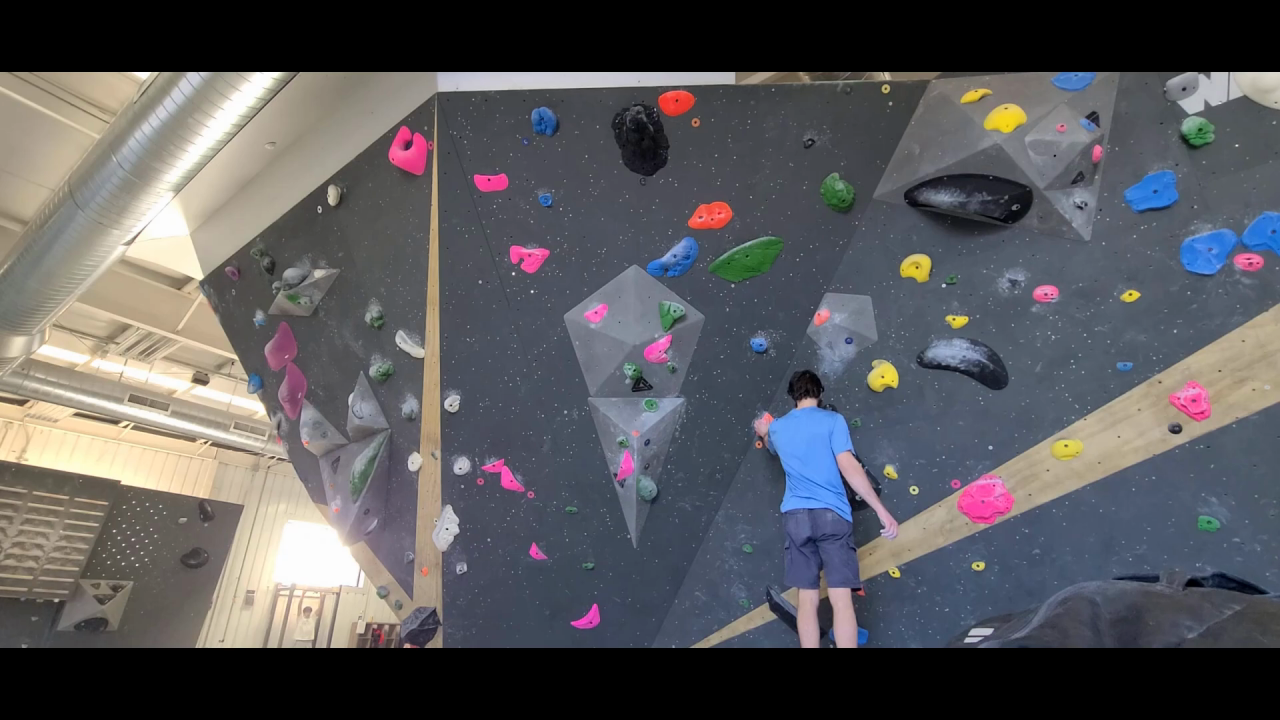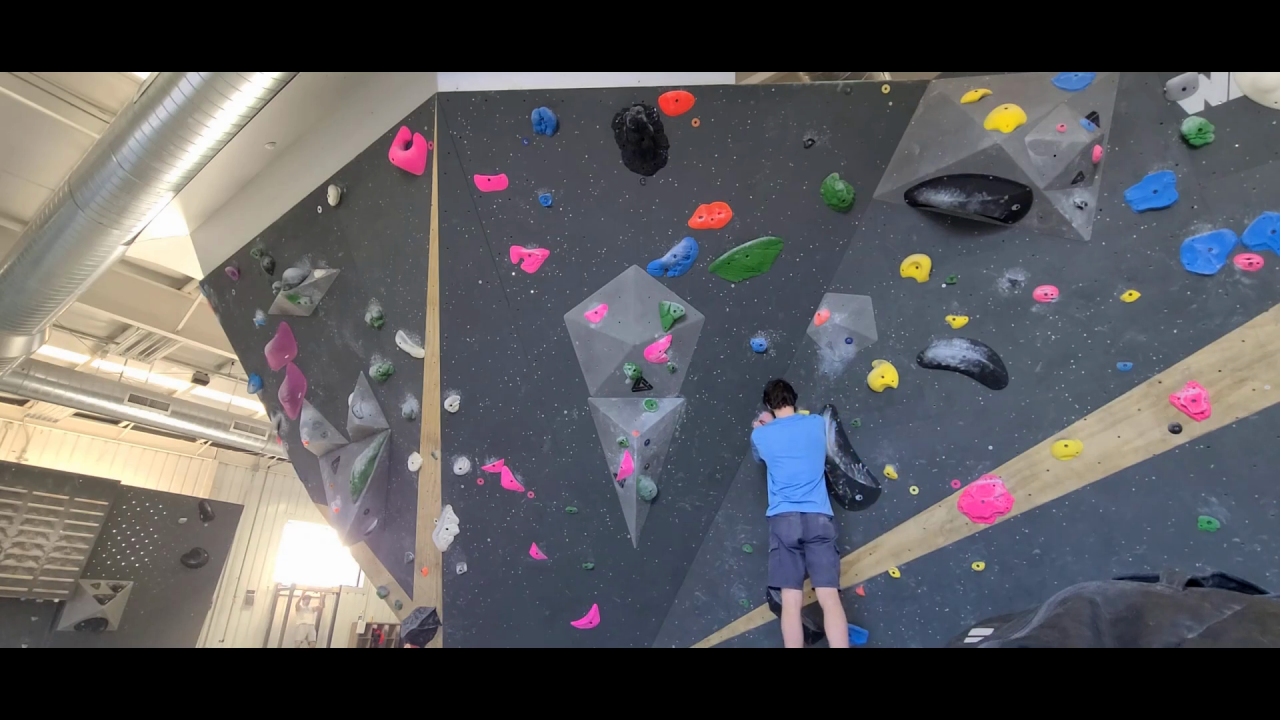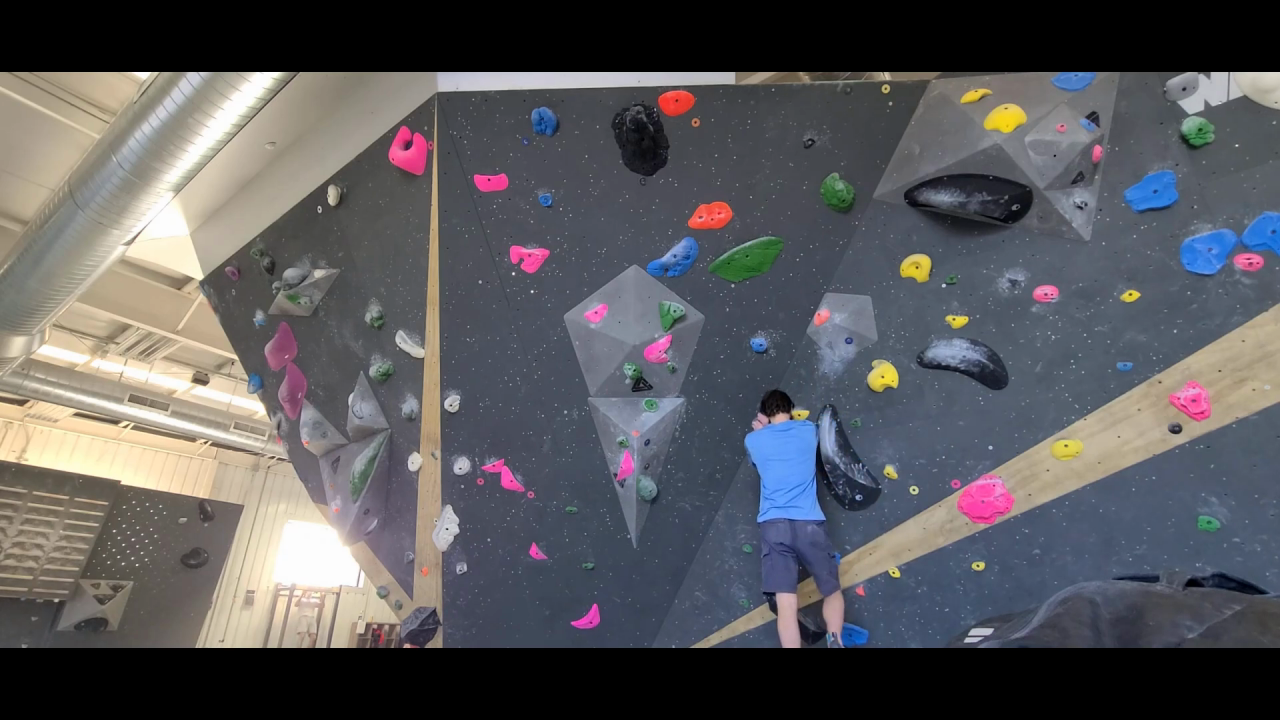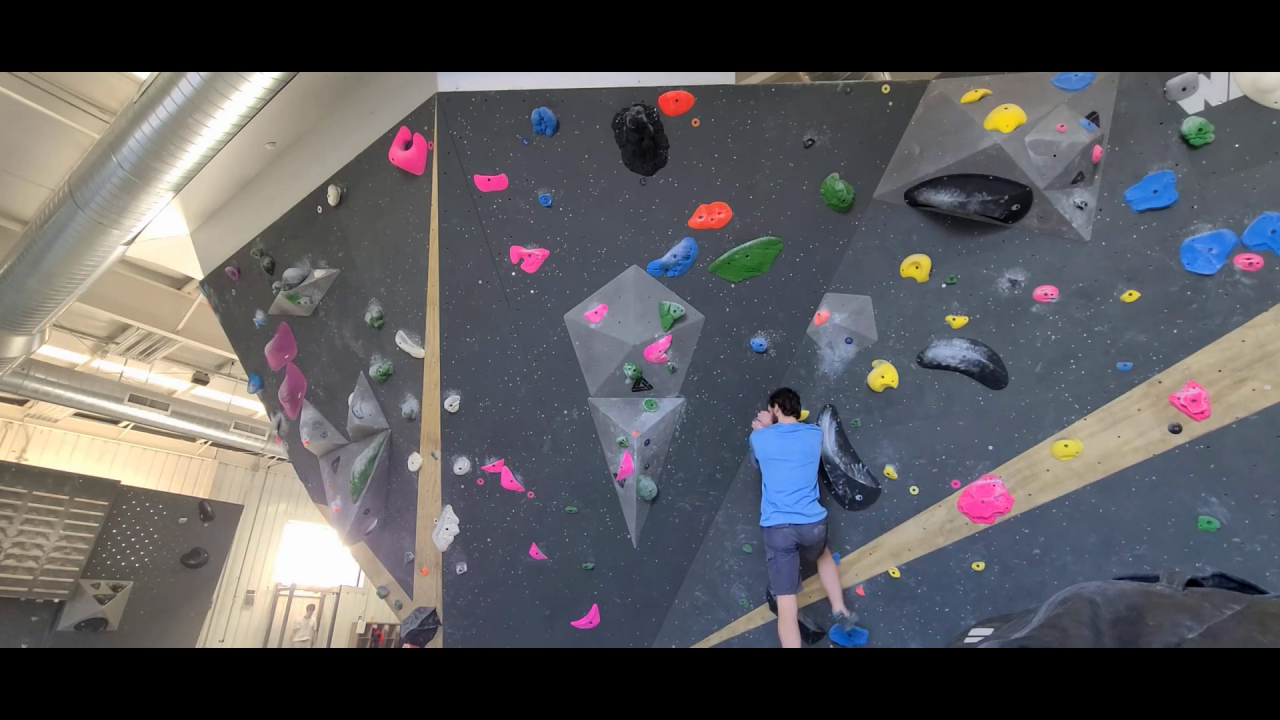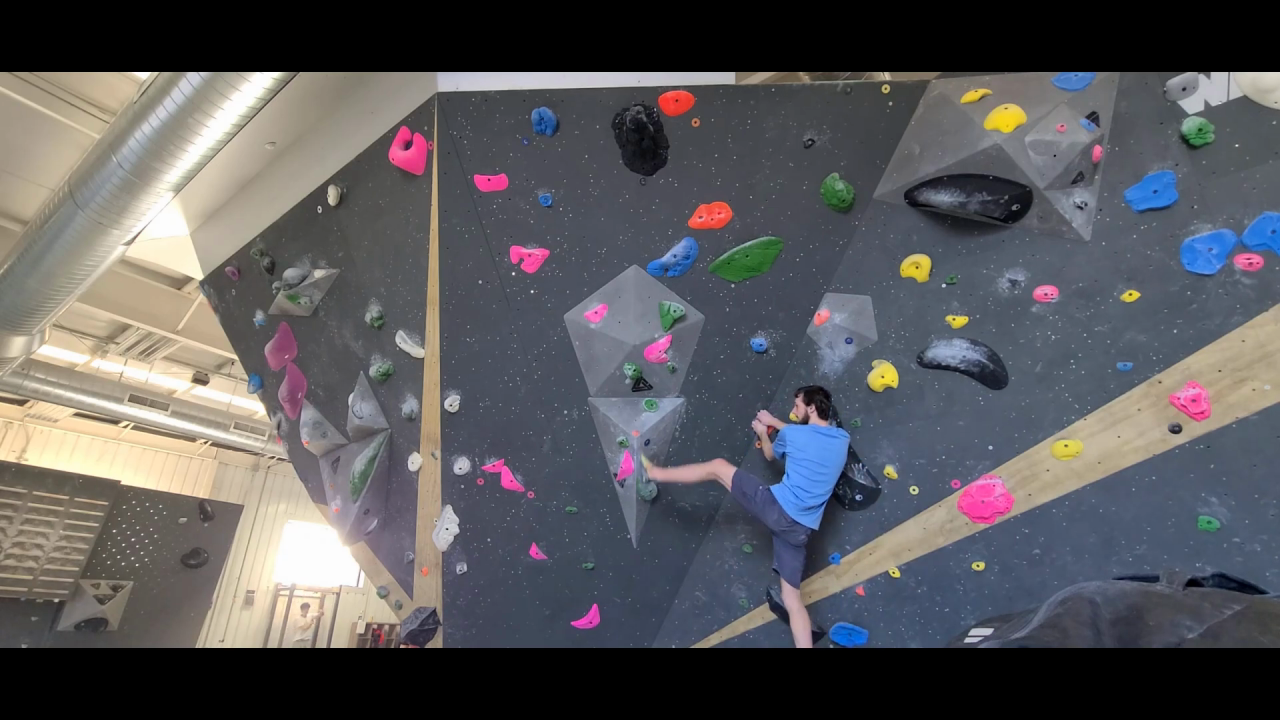
dt=1s
person 1, frame 1
left shoulder: (777, 427)
right shoulder: (832, 420)
right elbow: (848, 466)
left wrist: (763, 433)
right wrist: (882, 511)
left hip: (796, 516)
right hip: (831, 515)
left knee: (807, 599)
right knee: (841, 599)
person 1, frame 2
left shoulder: (760, 435)
right shoulder: (816, 423)
left hip: (784, 520)
right hip: (819, 518)
left knee: (791, 601)
right knee: (829, 598)
person 1, frame 3
left shoulder: (753, 440)
right shoulder: (808, 430)
left hip: (773, 525)
right hip: (810, 523)
left knee: (786, 604)
right knee: (832, 593)
right ankle: (835, 640)
person 1, frame 4
left shoulder: (759, 437)
right shoulder: (815, 435)
left hip: (778, 527)
right hip: (813, 524)
left knee: (786, 605)
right knee: (821, 554)
right ankle: (840, 612)
person 1, frame 5
left shoulder: (792, 434)
right shoulder: (842, 439)
left elbow: (770, 455)
left wrist: (762, 433)
right wrist: (774, 423)
left hip: (776, 508)
right hip: (800, 529)
left knee: (718, 467)
right knee: (792, 599)
left ankle: (657, 474)
